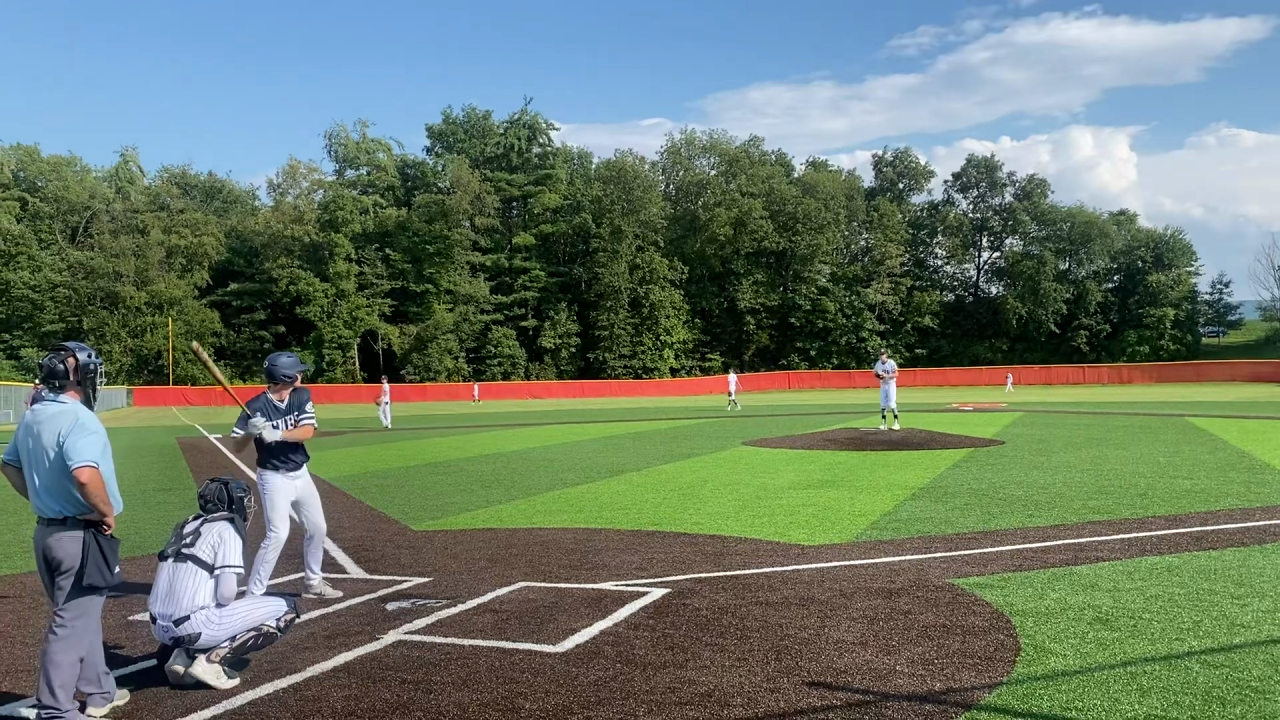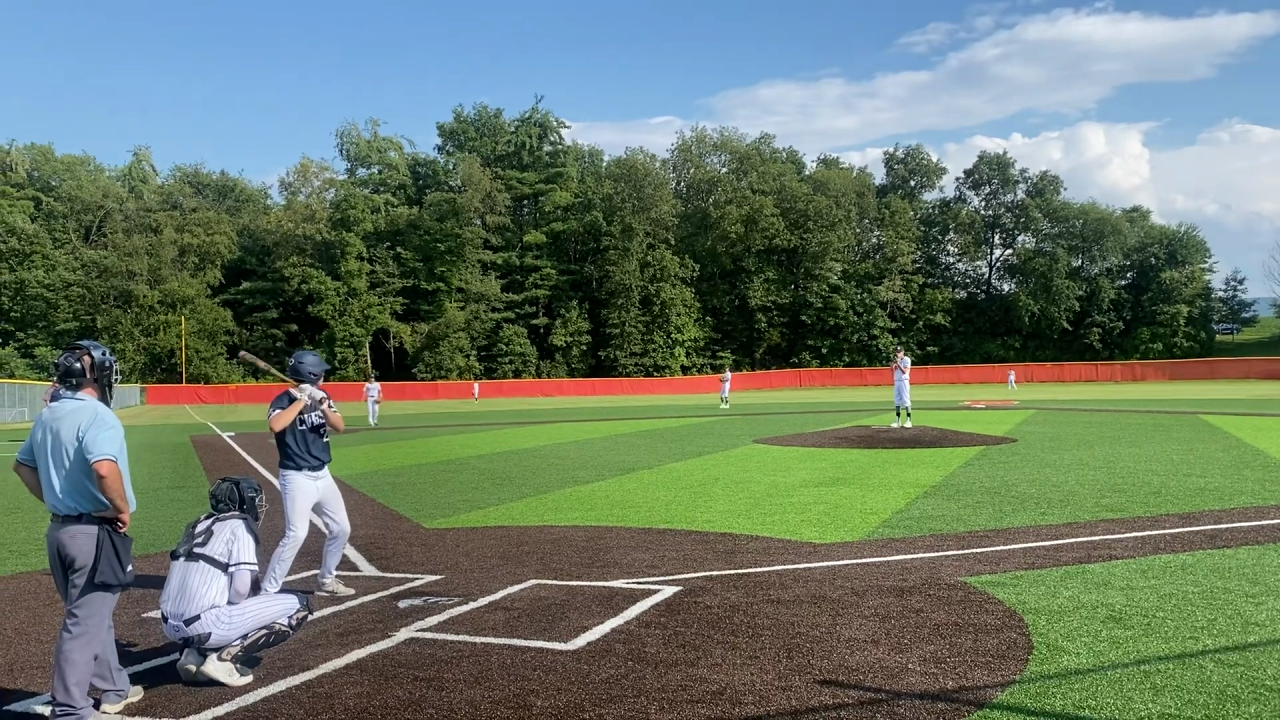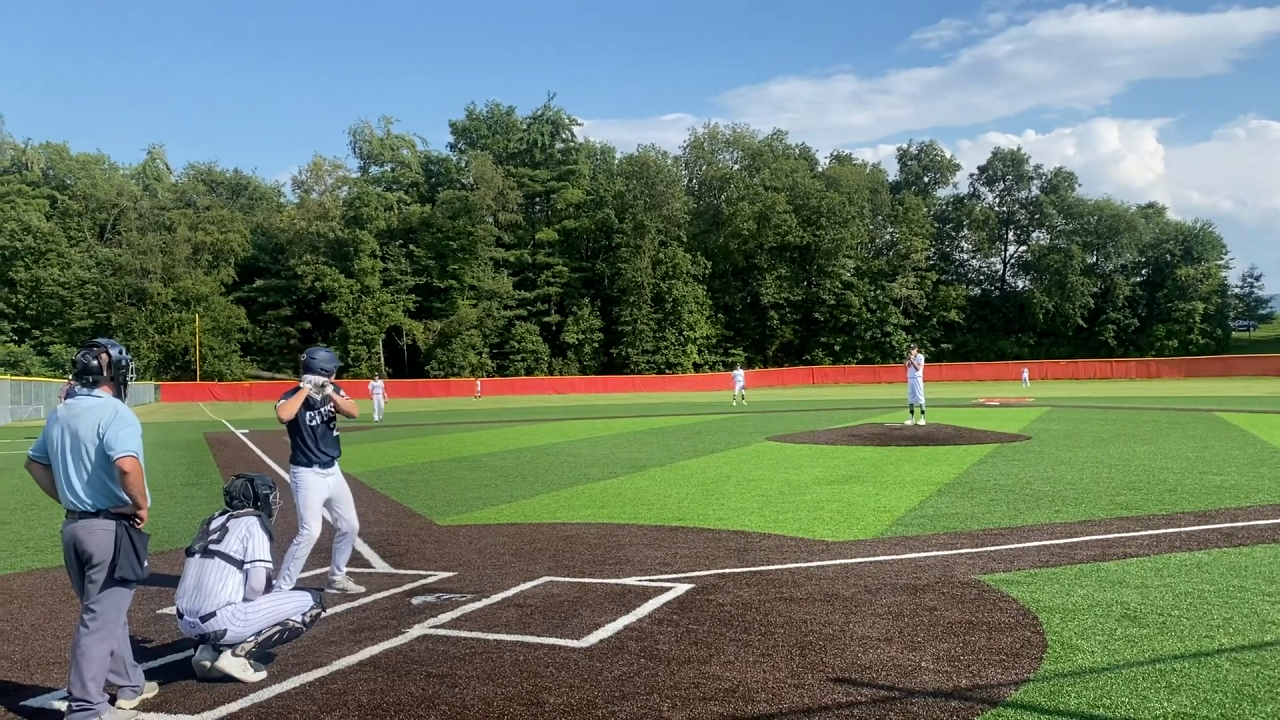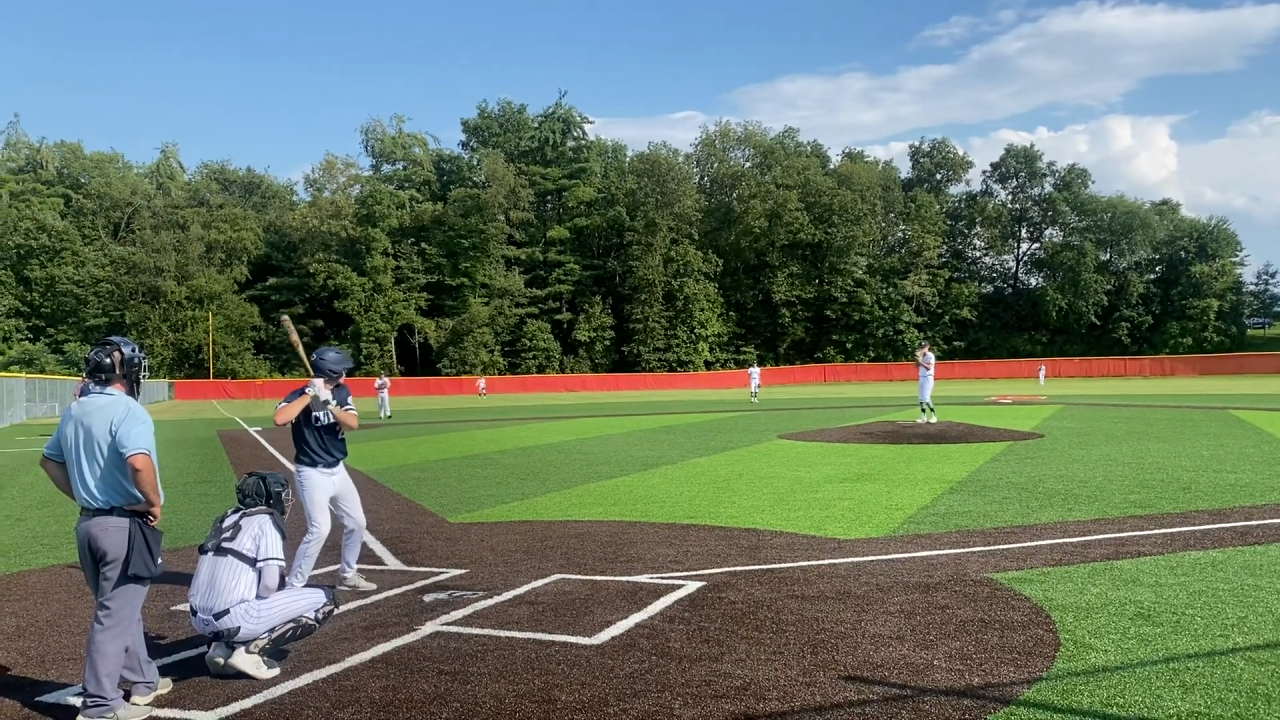
dt=1s
person 1, frame 1
left shoulder: (31, 417)
right shoulder: (79, 419)
right elbow: (85, 475)
right wrist: (107, 513)
left hip: (46, 530)
right hip: (81, 535)
left knee: (82, 617)
right knee: (71, 623)
person 1, frame 2
left shoulder: (47, 416)
right shoulder: (97, 415)
left elbow: (23, 465)
right elbow: (104, 468)
right wrist: (122, 509)
left hip: (59, 529)
right hip: (95, 532)
left knee: (94, 614)
right knee: (84, 621)
left ankle: (113, 689)
person 1, frame 3
left shoulder: (59, 413)
right shoulder: (115, 412)
left elbow: (34, 462)
right elbow: (127, 465)
right wrist: (141, 505)
left hip: (73, 526)
right hip: (111, 528)
left knee: (107, 610)
right knee: (101, 617)
left ankle: (129, 684)
person 1, frame 4
left shoulder: (73, 411)
right shoulder: (127, 410)
left elbow: (49, 460)
right elbow: (139, 463)
right wrist: (154, 502)
left hip: (88, 523)
right hip: (124, 525)
left knee: (122, 607)
right knee: (115, 614)
left ankle: (143, 681)
person 2, frame 1
left shoulder: (302, 396)
right shoulder: (256, 406)
left elbow: (308, 431)
right elbow: (237, 446)
left wrist: (277, 434)
right wrist: (251, 432)
left hip: (301, 474)
right hip: (273, 478)
left knee: (317, 529)
right knee: (277, 535)
left ankle: (313, 584)
right ankle: (253, 595)
person 2, frame 2
left shoulder: (320, 397)
right shoulder: (283, 400)
left elbow: (339, 426)
right elbow: (276, 426)
left wrist: (323, 405)
right wrist: (302, 399)
left hip: (323, 475)
right hip: (296, 479)
left knee: (341, 529)
right knee: (296, 535)
left ankle: (326, 581)
right ankle: (267, 592)
person 2, frame 3
left shoulder: (332, 390)
right shoulder: (294, 395)
left elbow: (353, 412)
right elbow: (283, 415)
left wrist: (327, 390)
right wrist: (306, 387)
left hip: (333, 471)
right hip: (307, 475)
left knee: (349, 526)
right knee: (310, 532)
left ankle: (337, 579)
right ankle: (281, 589)
person 2, frame 4
left shoulder: (342, 392)
right shoulder: (300, 395)
left elbow: (353, 424)
right elbow: (279, 419)
left wrist: (329, 403)
right wrist: (309, 394)
left hip: (338, 470)
right hip: (312, 474)
left knee: (356, 523)
right knee: (319, 530)
left ankle: (348, 576)
right ankle: (293, 587)
person 3, frame 1
left shoulder: (187, 525)
right shoulder: (226, 528)
right elbow: (226, 592)
left hip: (160, 627)
right hip: (192, 626)
right knee: (286, 609)
left ankle: (183, 656)
right ankle: (212, 660)
person 3, frame 2
left shoulder: (199, 525)
right shoulder: (240, 526)
right elbow: (240, 589)
right wrist: (230, 614)
left hip: (171, 625)
right hip: (204, 625)
right knee: (298, 606)
left ankle: (196, 653)
right ankle: (224, 658)
person 3, frame 3
left shoulder: (213, 521)
right shoulder: (254, 523)
right elbow: (256, 586)
right wrist: (245, 615)
left hip: (185, 622)
right hip: (219, 621)
right knee: (312, 602)
left ankle: (209, 650)
right ankle: (238, 654)
person 3, frame 4
left shoulder: (226, 519)
right shoulder: (266, 521)
right elbow: (270, 584)
right wrist: (258, 613)
left hip: (199, 619)
right hip: (232, 618)
right knee: (325, 599)
left ankle: (222, 648)
right ankle: (252, 651)
